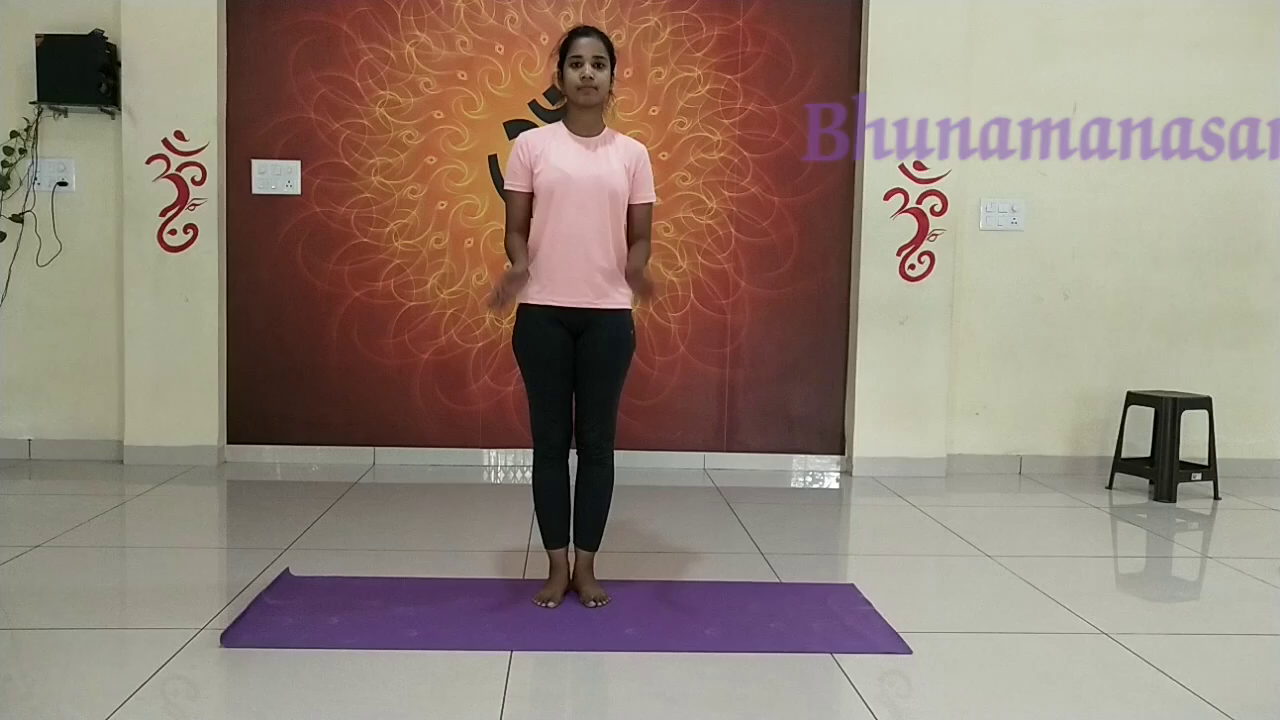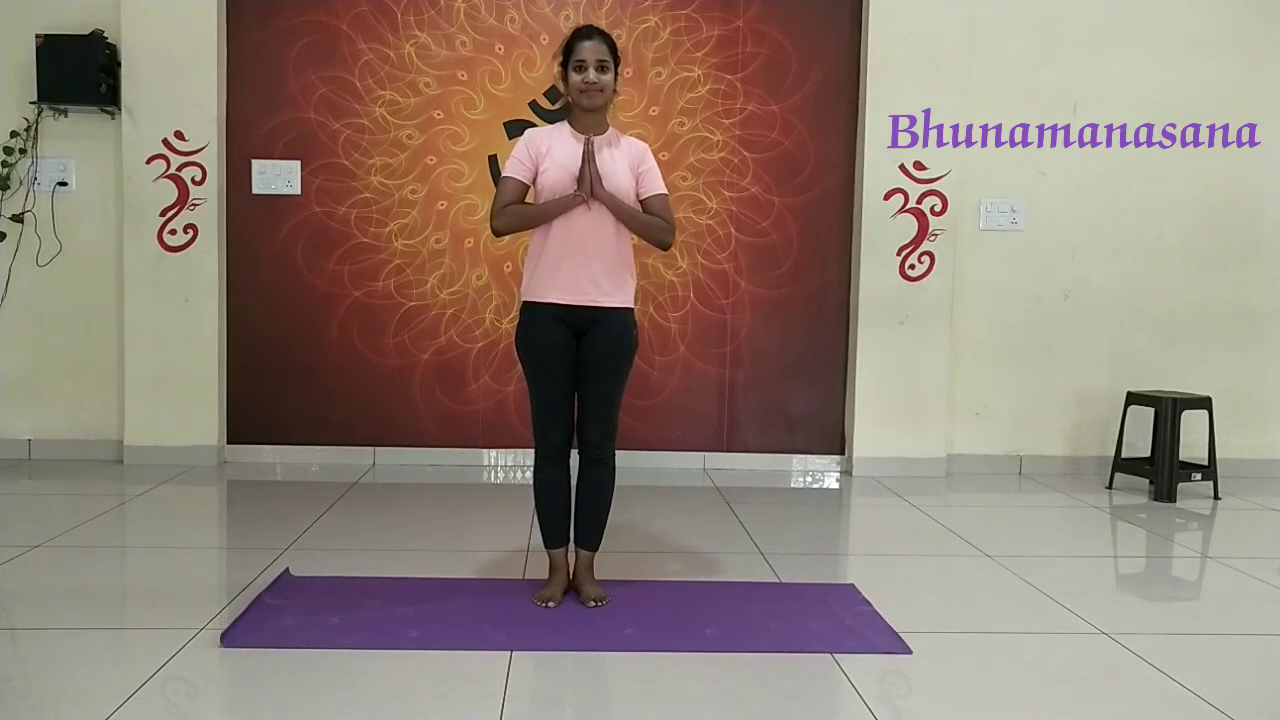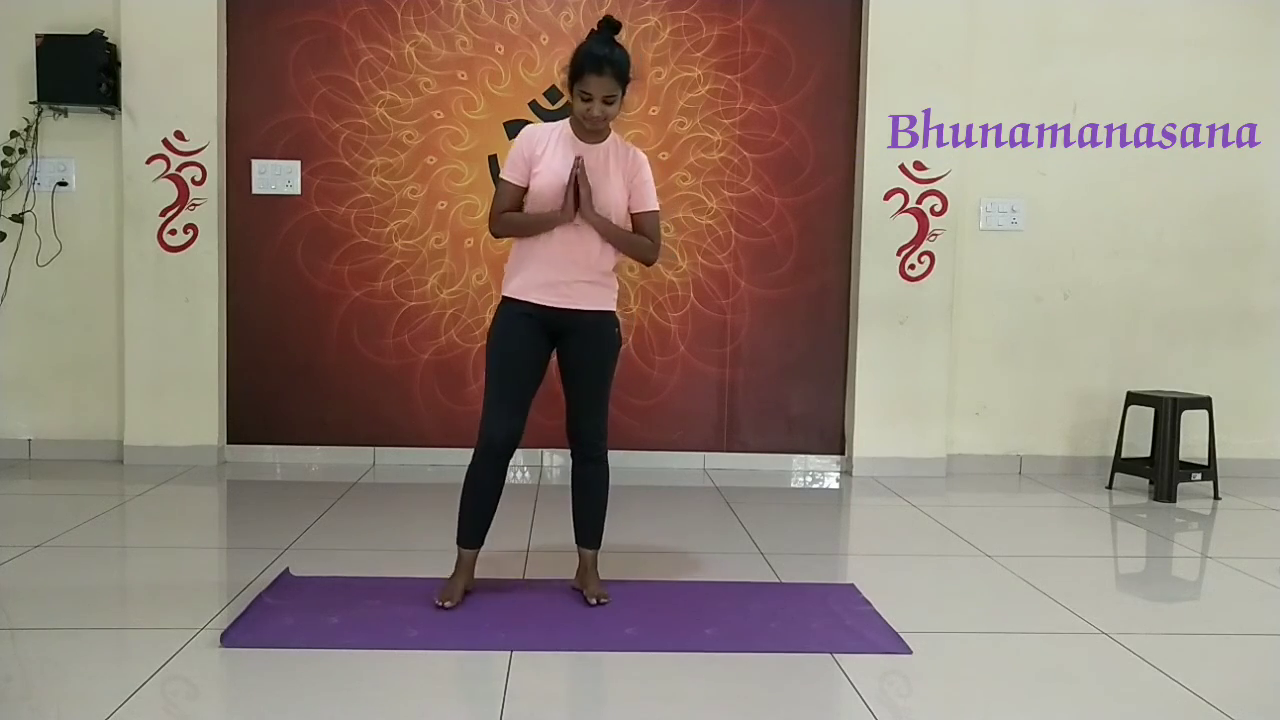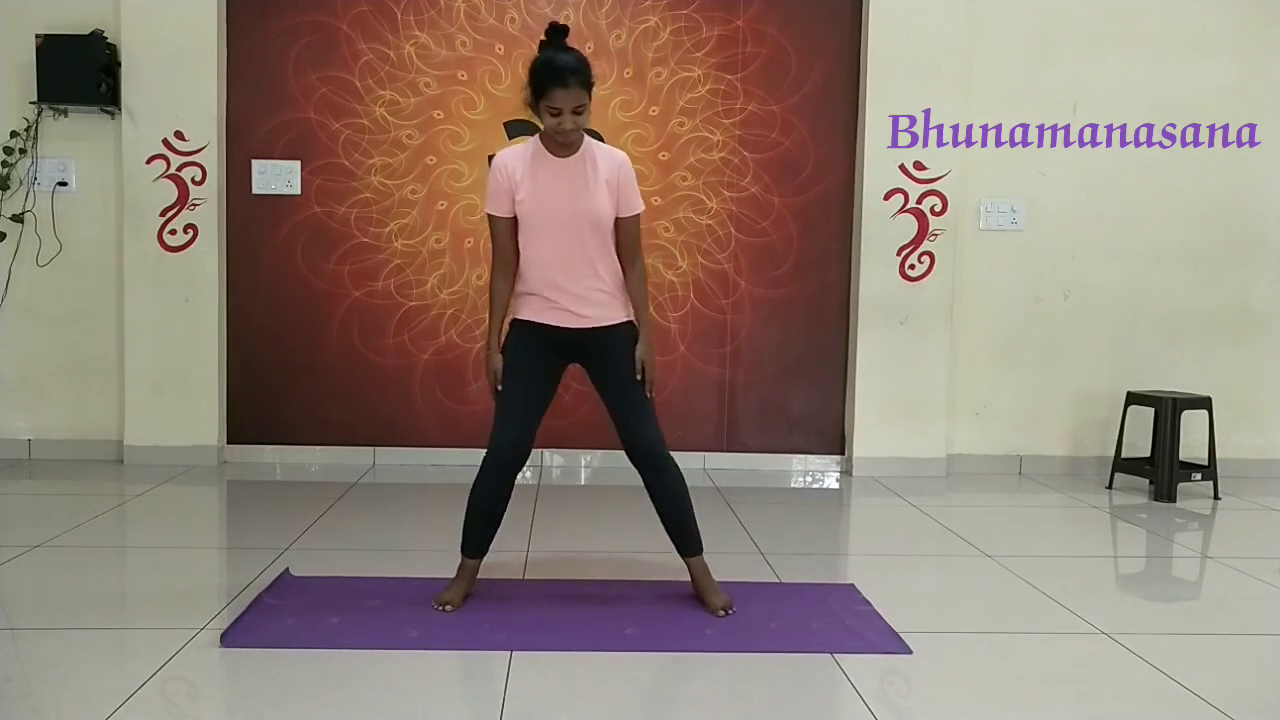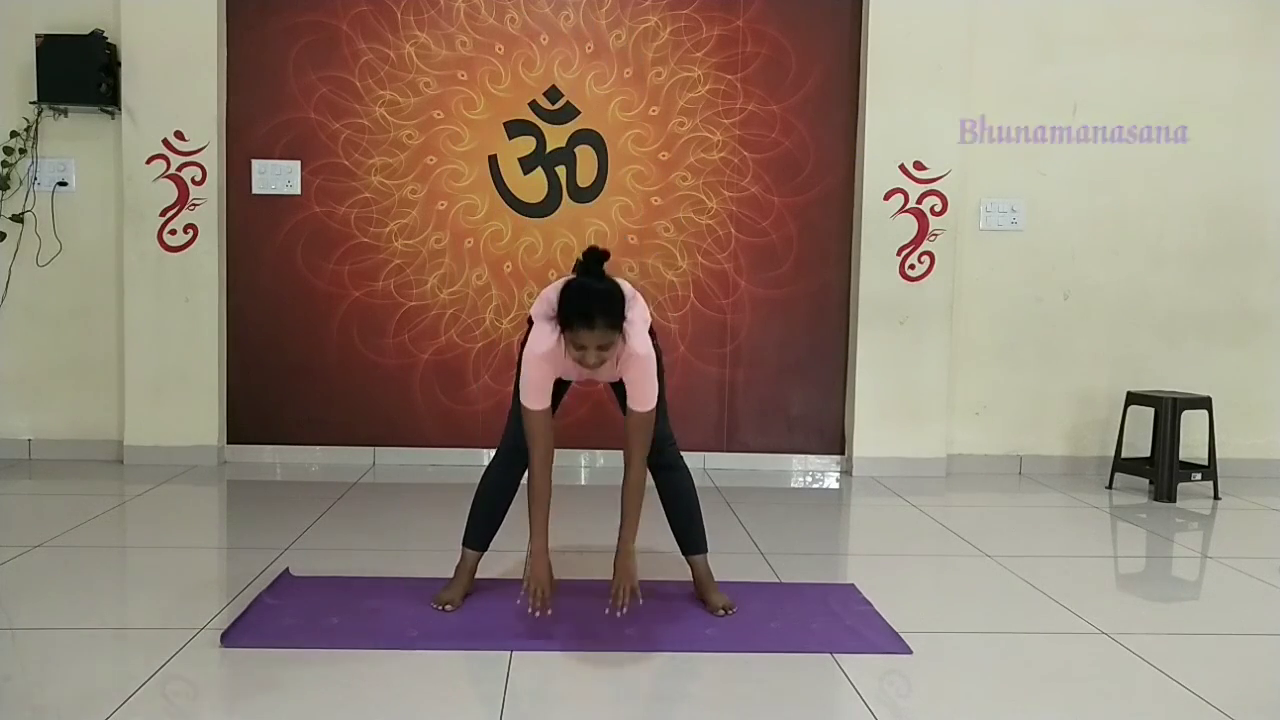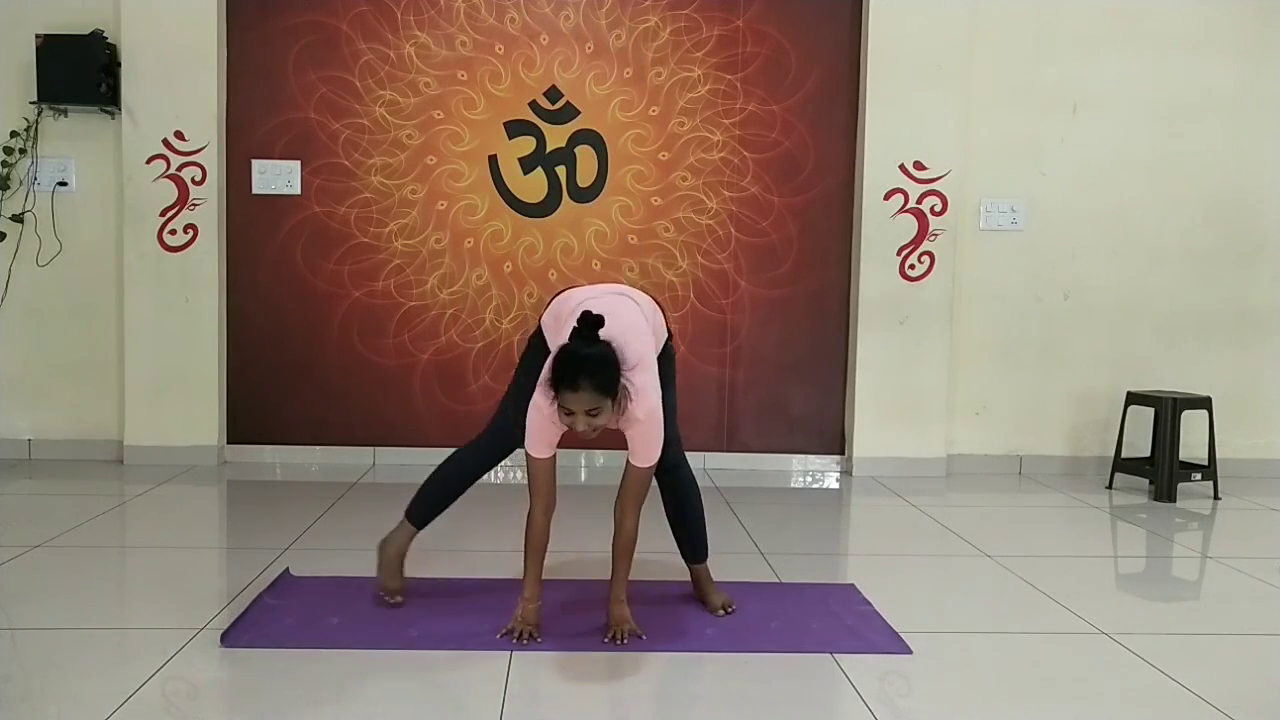
dt=0.7s
person 1, frame 1
left shoulder: (632, 153)
right shoulder: (531, 145)
left elbow: (640, 237)
right elbow: (516, 229)
left wrist: (637, 265)
right wrist: (517, 264)
left hip: (608, 314)
right hip: (543, 312)
left knee: (596, 440)
right knee: (550, 440)
left ankle: (586, 565)
right ankle: (558, 565)
person 1, frame 2
left shoulder: (635, 152)
right shoulder: (536, 142)
left elbow: (665, 234)
right elbow: (501, 220)
left wrist: (604, 195)
right wrist: (573, 197)
left hip: (610, 314)
right hip: (546, 310)
left knee: (598, 441)
right knee: (551, 441)
left ankle: (586, 565)
right ankle: (557, 566)
person 1, frame 3
left shoulder: (632, 161)
right shoulder: (533, 141)
left elbow: (650, 248)
right elbow: (499, 220)
left wrist: (594, 216)
right wrist: (556, 212)
left hip: (593, 317)
right hip: (524, 308)
left knee: (589, 441)
right knee: (496, 436)
left ankle: (587, 566)
right ankle: (464, 565)
person 1, frame 4
left shoulder: (614, 165)
right shoulder: (509, 166)
left elbow: (631, 258)
right elbow: (504, 262)
left wrist: (645, 333)
right wrist: (493, 341)
left hip: (609, 329)
right hip: (536, 330)
left knee: (648, 449)
right knee: (505, 452)
left ankle: (699, 572)
right ankle: (466, 573)
person 1, frame 5
left shoulder: (638, 347)
right shoulder: (541, 347)
left elbow: (637, 459)
right elbow: (539, 459)
left wrist: (626, 552)
right wrist: (538, 551)
left hip: (625, 337)
left knee: (663, 450)
right knee: (515, 448)
left ankle: (702, 574)
right ankle: (465, 570)
person 1, frame 6
left shoulder: (643, 402)
right shoulder: (545, 399)
left elbow: (629, 510)
right elbow: (540, 506)
left wrist: (618, 601)
right wrist: (530, 599)
right hip: (562, 318)
left knee: (669, 462)
right knee: (493, 444)
left ankle: (701, 577)
right ankle: (399, 540)
